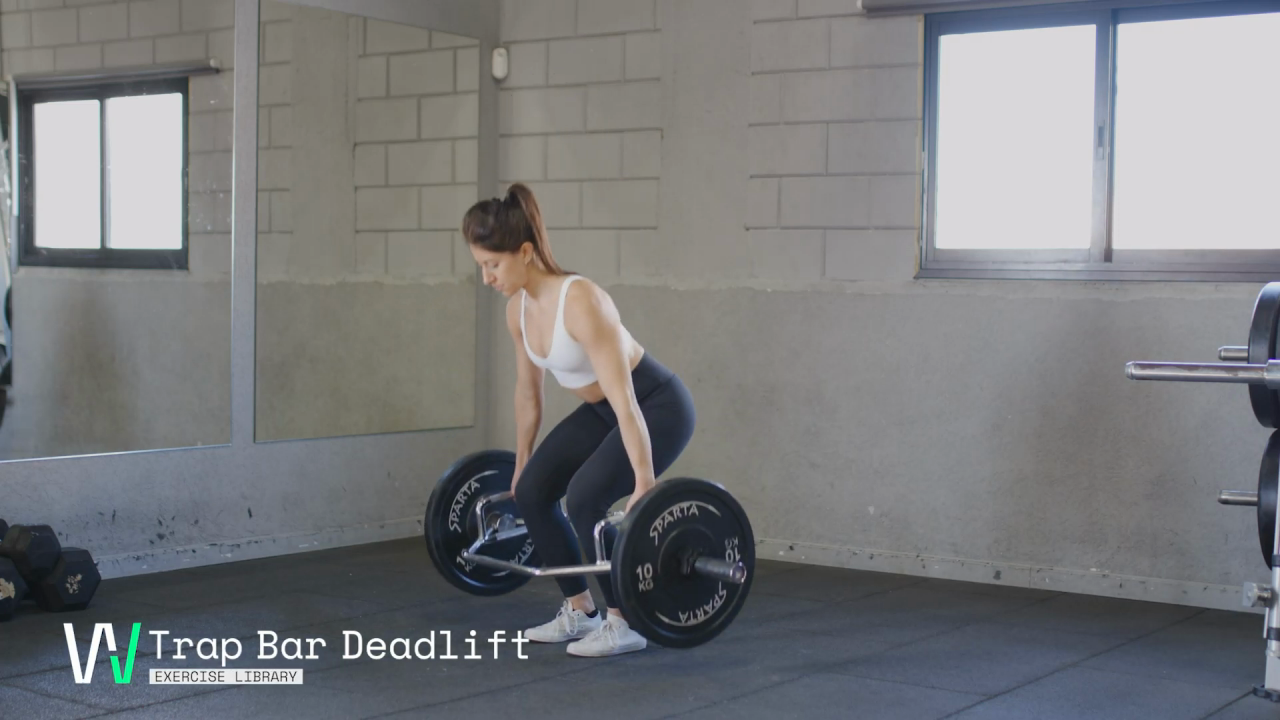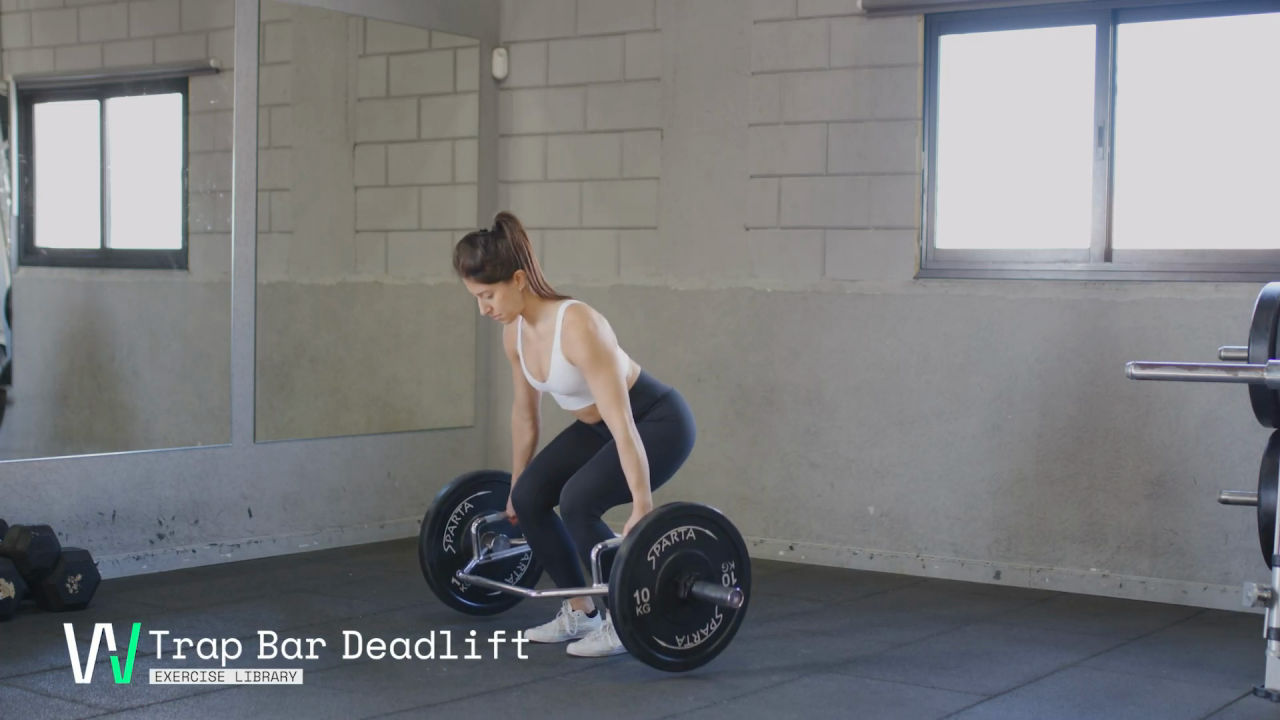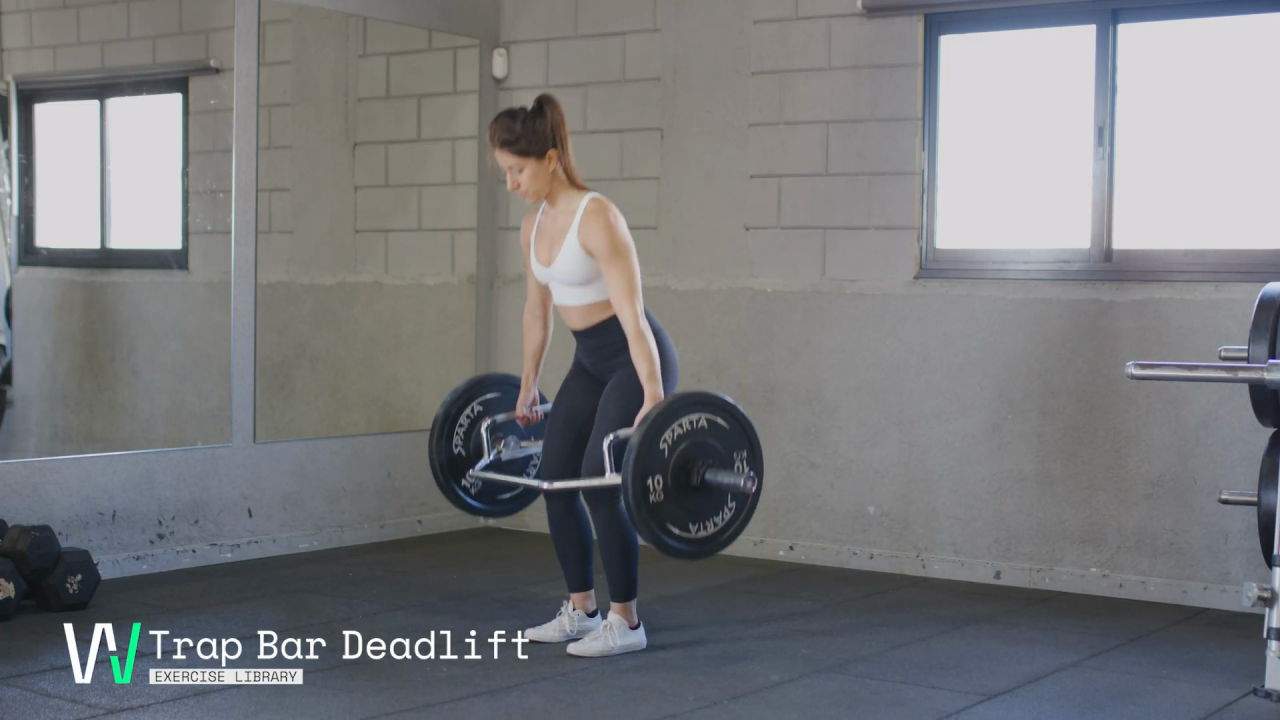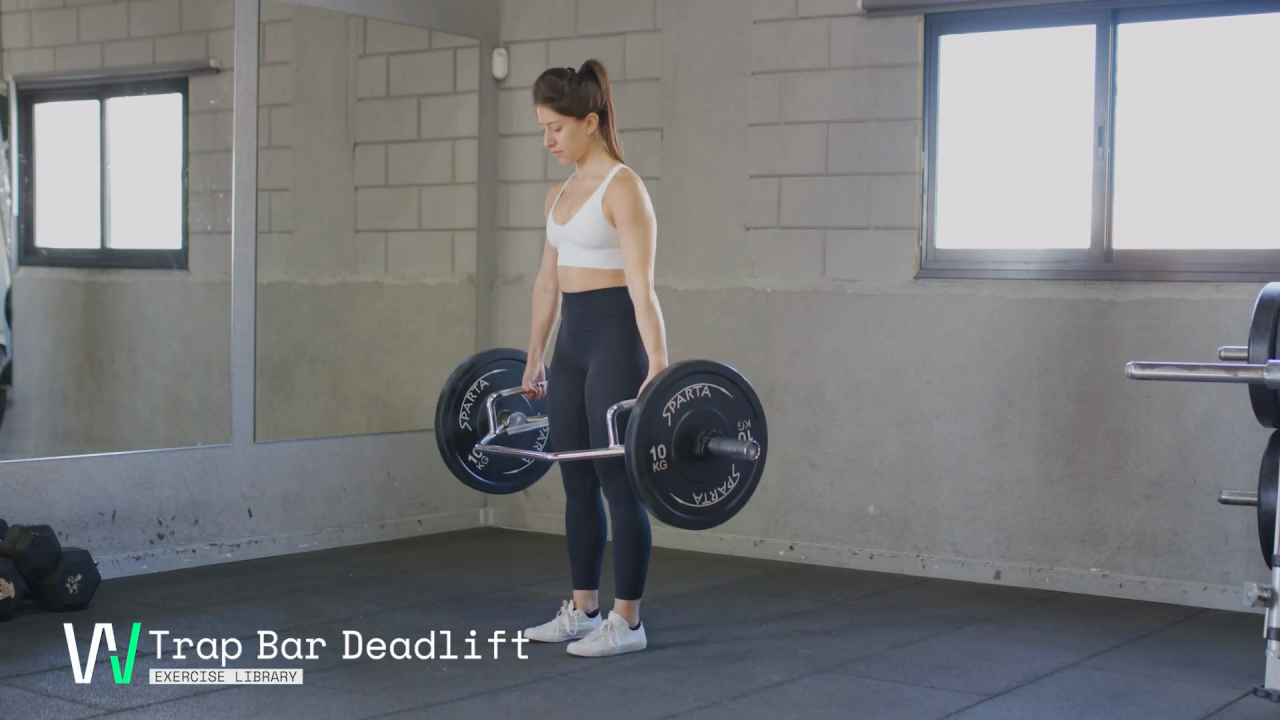
dt=0.5s
person 1, frame 1
left shoulder: (582, 302)
right shoulder: (518, 307)
left elbow: (625, 401)
right elbow: (528, 391)
left wrist: (645, 485)
right wrist: (521, 465)
left hip: (658, 407)
right hip: (600, 410)
left knee: (585, 498)
right knee: (532, 492)
left ankle: (627, 621)
right ankle: (580, 610)
person 1, frame 2
left shoulder: (578, 327)
right shoulder: (515, 332)
left elbow: (623, 425)
right elbow: (524, 413)
left wrist: (643, 508)
right wrist: (515, 485)
left hip: (658, 421)
right hip: (599, 426)
left knee: (578, 501)
right knee: (528, 499)
right ankle: (581, 610)
person 1, frame 3
left shoulder: (597, 218)
right shoulder: (534, 225)
left elbow: (632, 315)
right elbow: (536, 311)
left wrist: (654, 402)
right wrist: (527, 389)
left hip: (632, 360)
right hip: (590, 362)
left knee: (601, 488)
right knee: (557, 483)
left ankle: (626, 622)
right ankle: (581, 609)
person 1, frame 4
left shoulder: (623, 187)
right shoulder: (561, 193)
left elbow: (643, 288)
right elbow: (548, 282)
left wrist: (658, 370)
right wrist: (535, 358)
left hip: (617, 339)
right hip: (572, 343)
left knee: (619, 483)
right knee: (578, 482)
left ankle: (627, 622)
right ankle: (582, 609)
